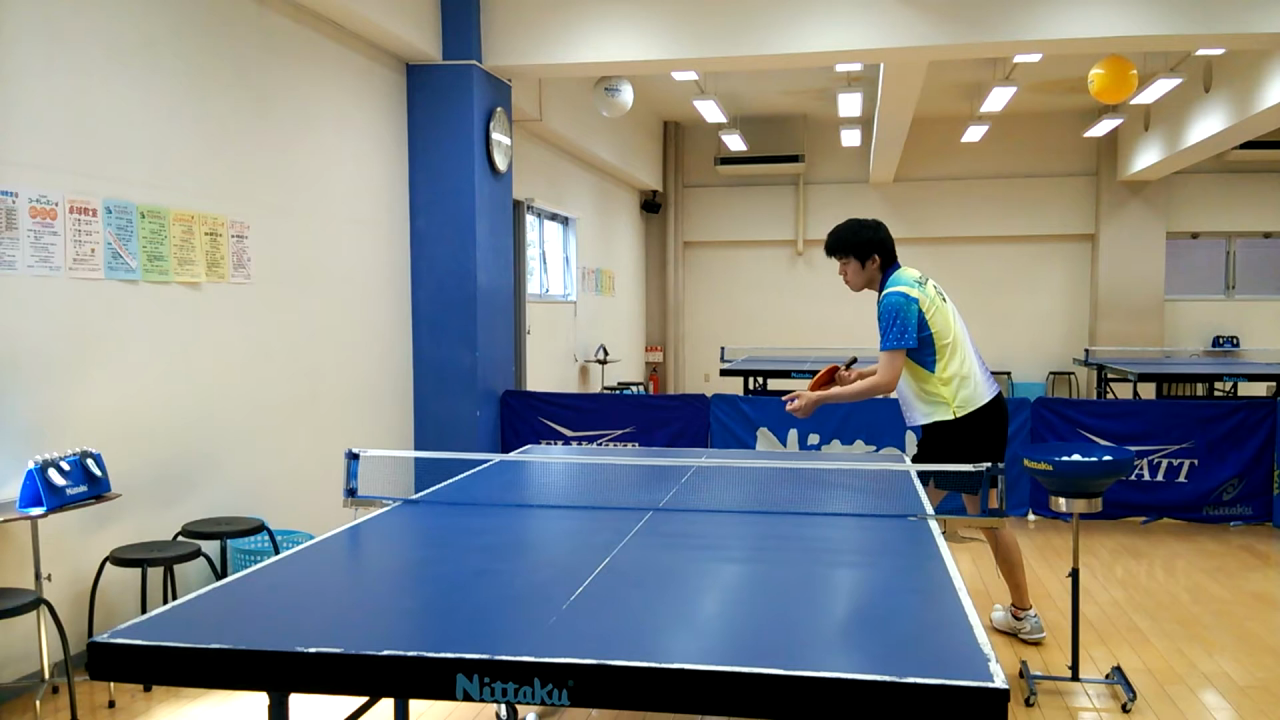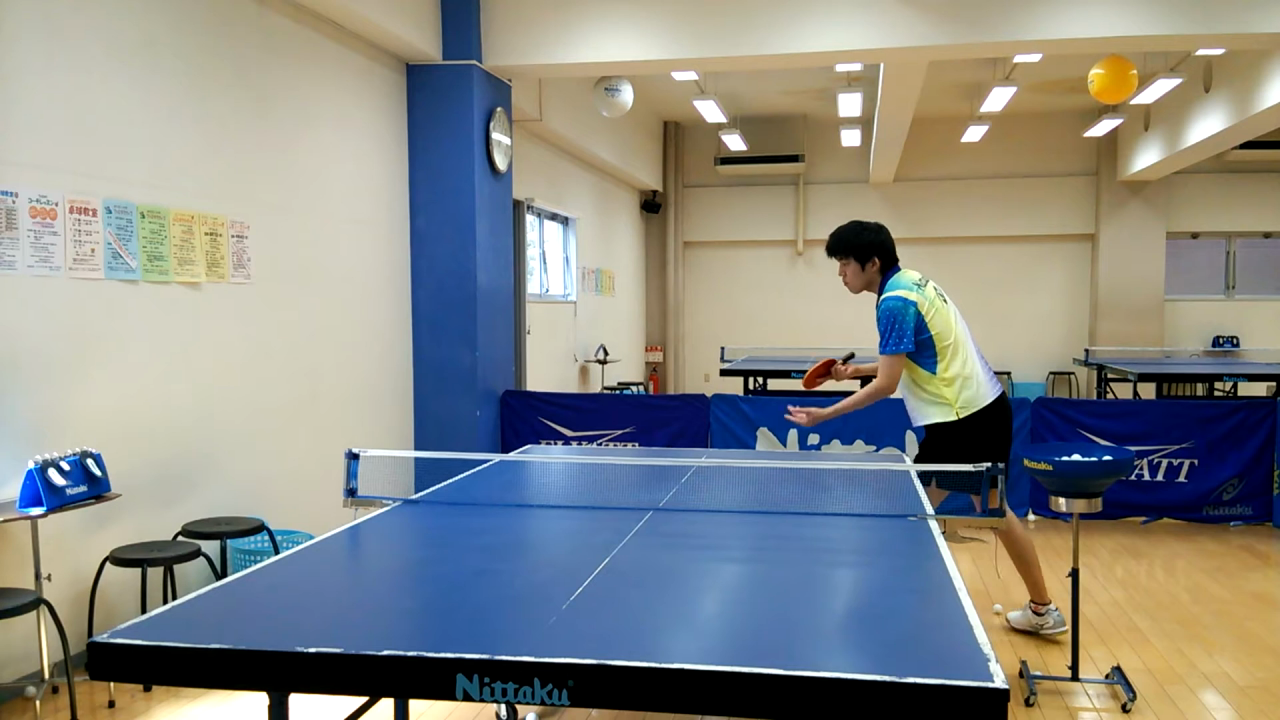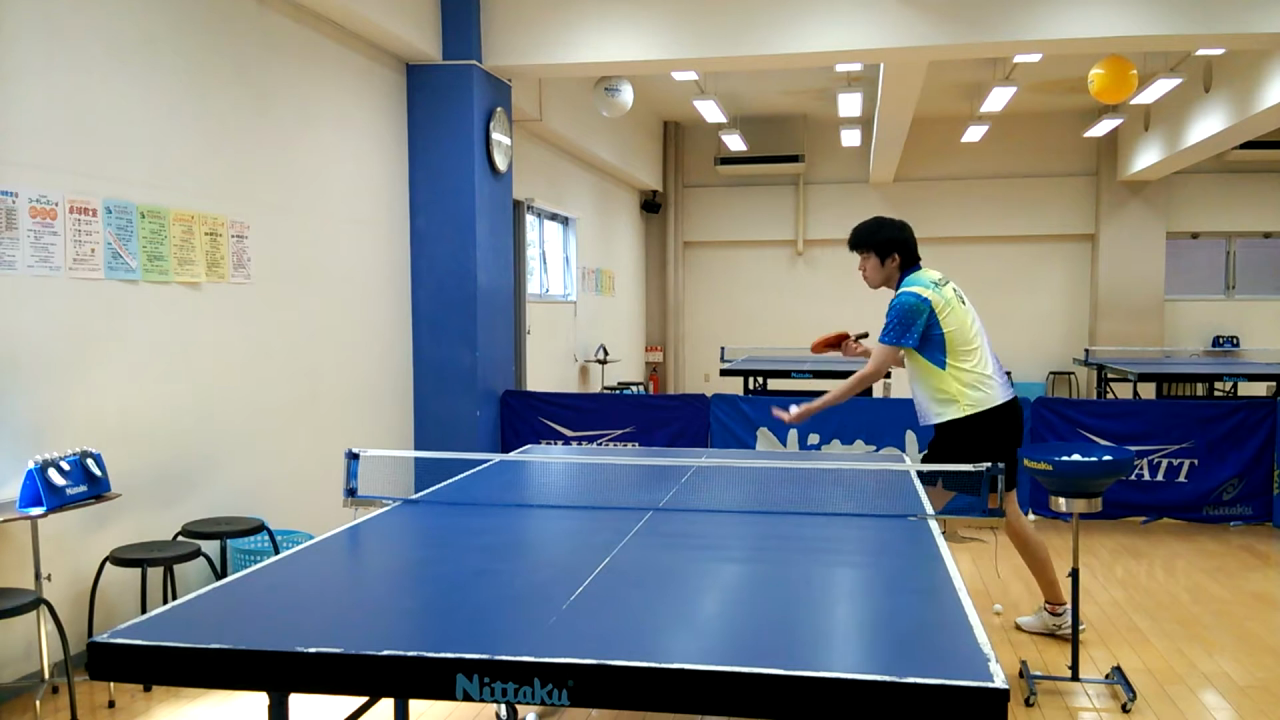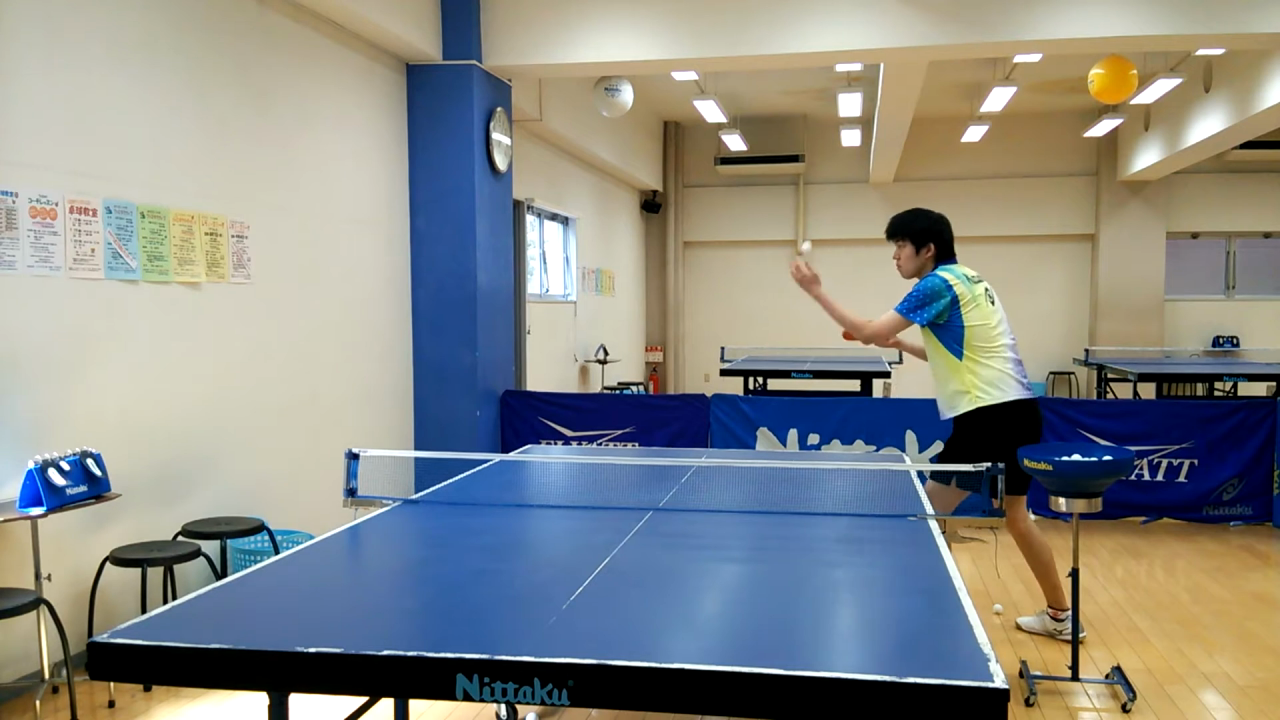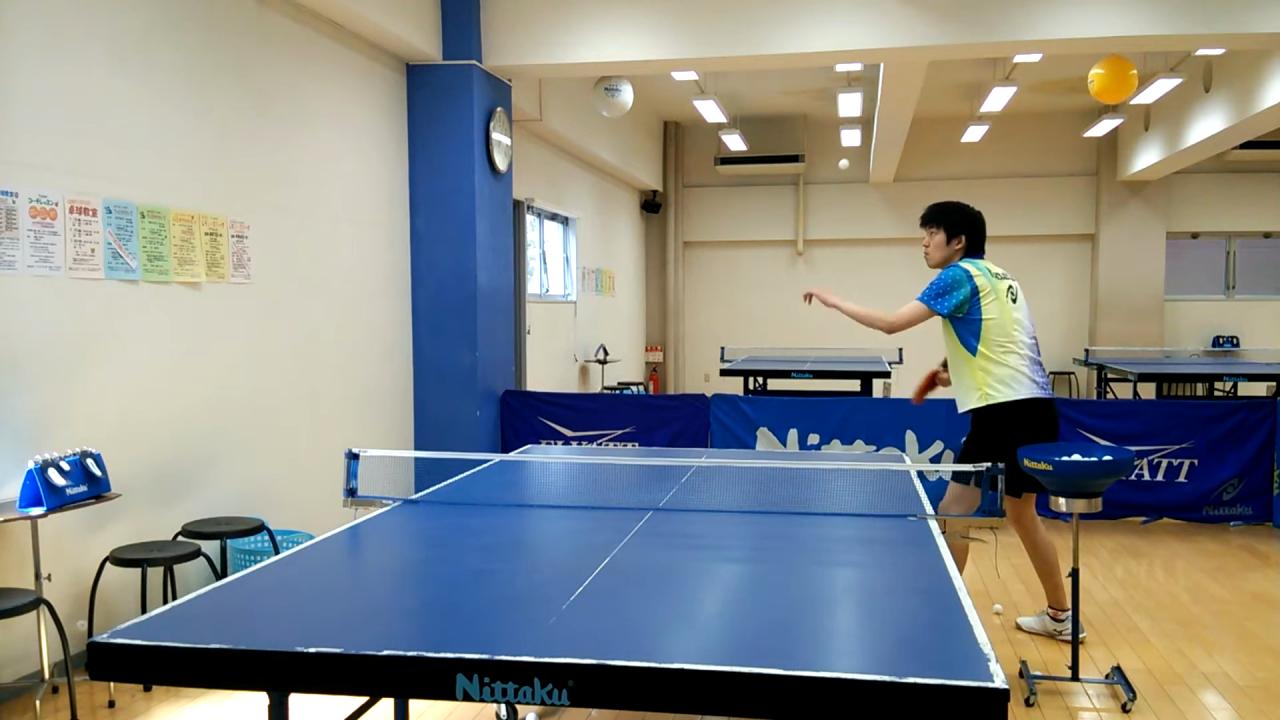
dt=0.2s
person 1, frame 1
left shoulder: (896, 299)
right shoulder: (912, 280)
left elbow: (887, 382)
left wrist: (821, 398)
right wrist: (859, 374)
left hip: (959, 421)
right hip: (984, 409)
right knee: (986, 512)
right ankle: (1023, 614)
person 1, frame 2
left shoulder: (895, 303)
right shoulder: (913, 283)
left elbow: (885, 385)
left wrist: (825, 414)
right wrist: (858, 369)
left hip: (963, 422)
right hip: (989, 409)
right knee: (995, 511)
right ankle: (1042, 609)
person 1, frame 3
left shoulder: (910, 298)
right shoulder: (934, 284)
left elbow: (872, 374)
left wrist: (811, 408)
right wrist: (869, 350)
left hip: (972, 421)
right hip: (1000, 411)
right knee: (1008, 512)
right ankle: (1059, 611)
person 1, frame 4
left shoulder: (939, 284)
right shoulder: (969, 281)
left elbow: (870, 334)
left wrist: (817, 292)
right wrist: (907, 344)
left hip: (988, 417)
right hip: (1020, 411)
left knee: (931, 514)
right knee: (1016, 515)
right ankle: (1060, 615)
person 1, frame 5
left shoulder: (960, 275)
right shoulder: (1000, 279)
left elbow: (894, 322)
left wrist: (833, 300)
right wrist: (960, 371)
left hip: (1002, 414)
right hip: (1037, 408)
left knee: (954, 513)
right knee: (1023, 513)
right ankle: (1060, 614)
